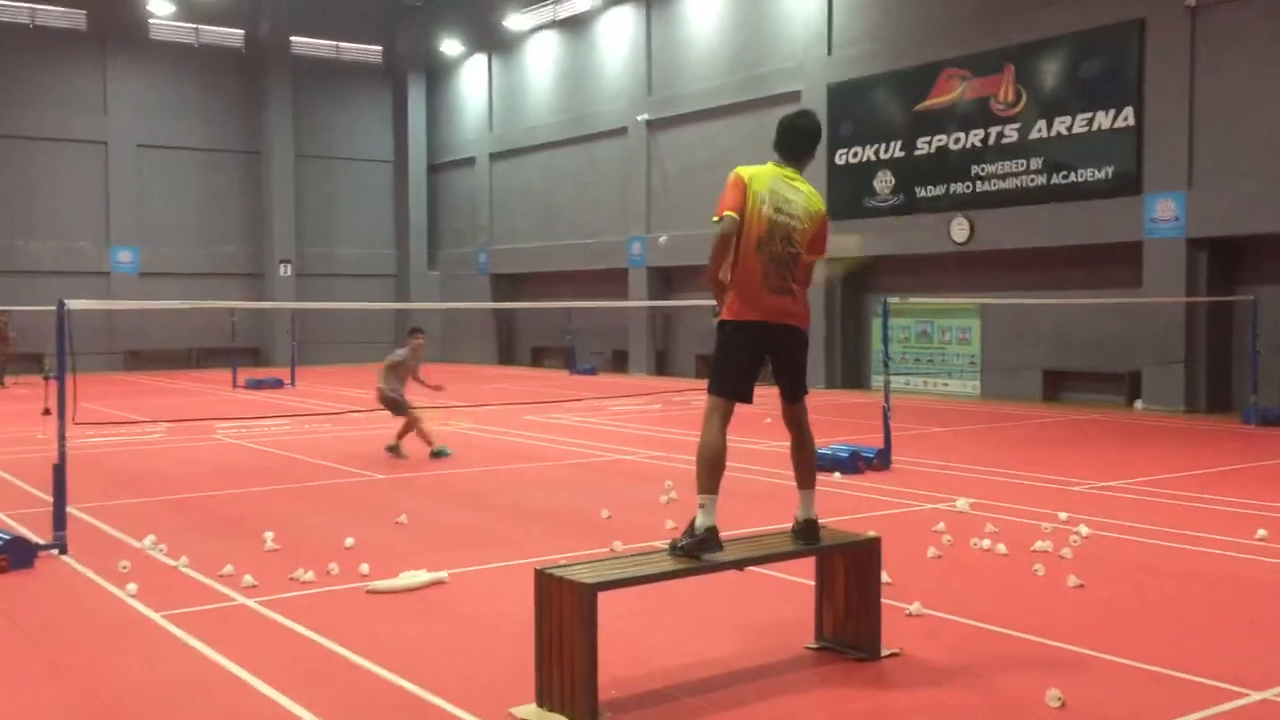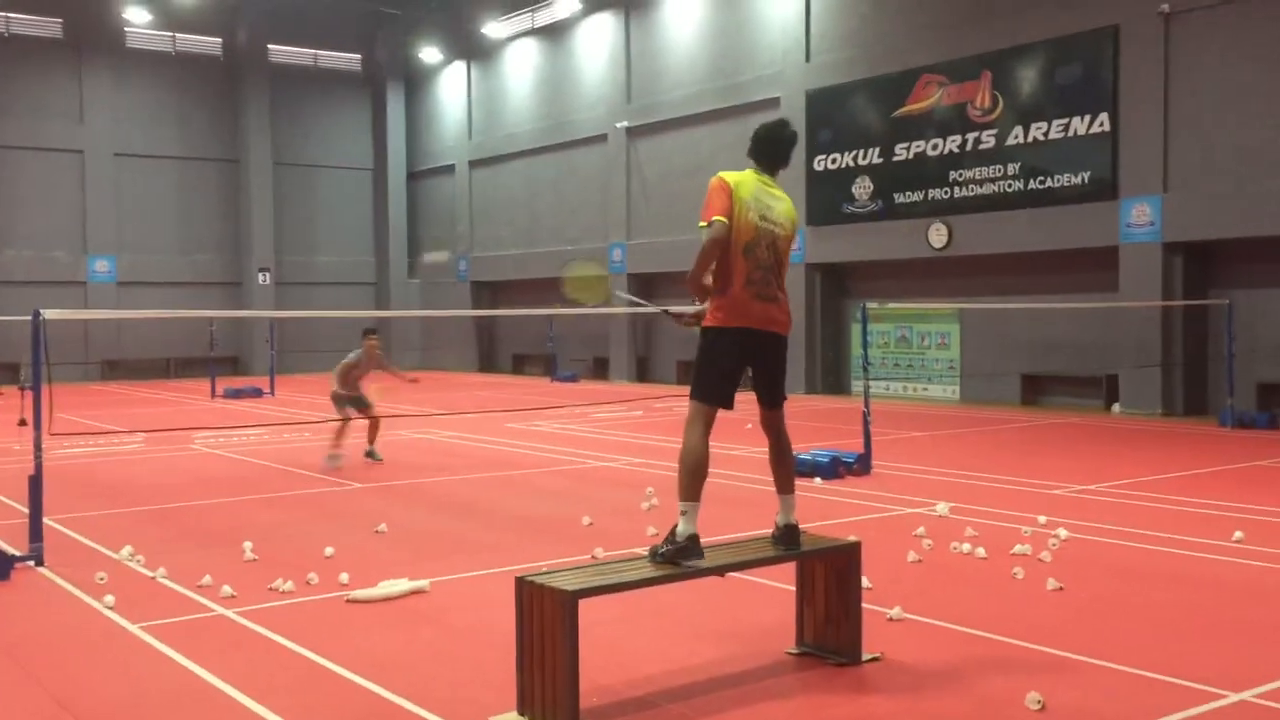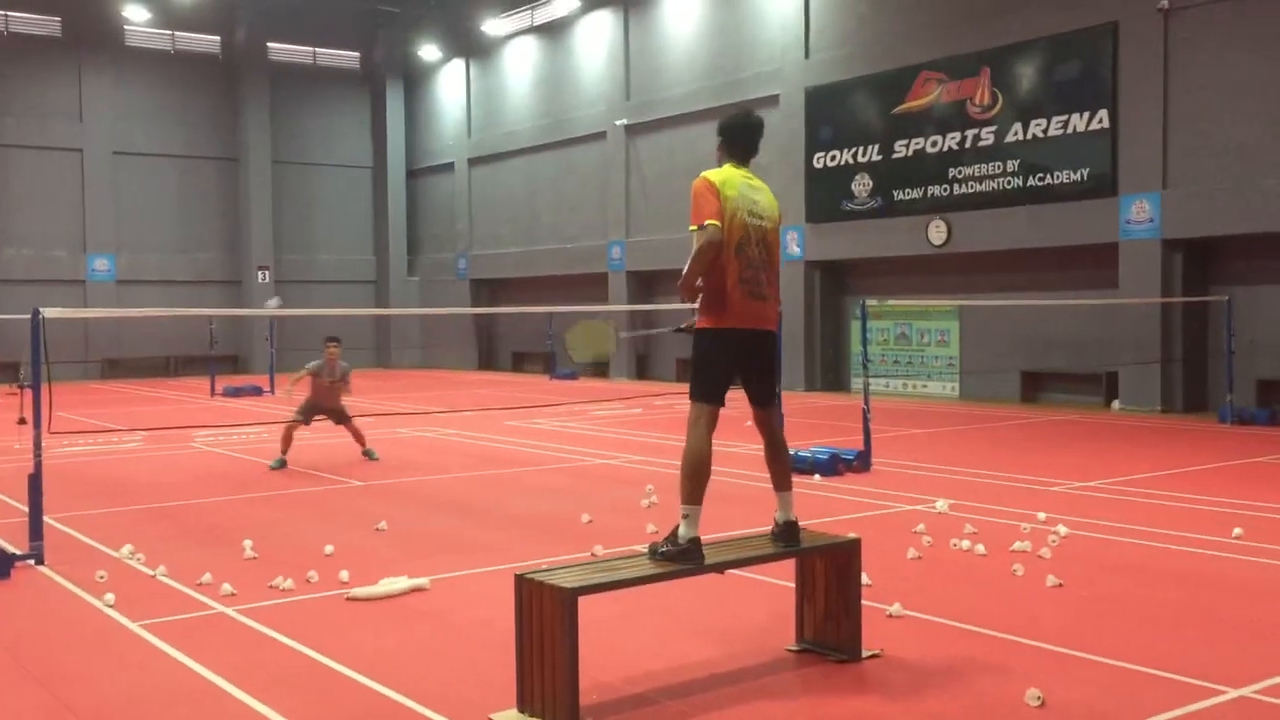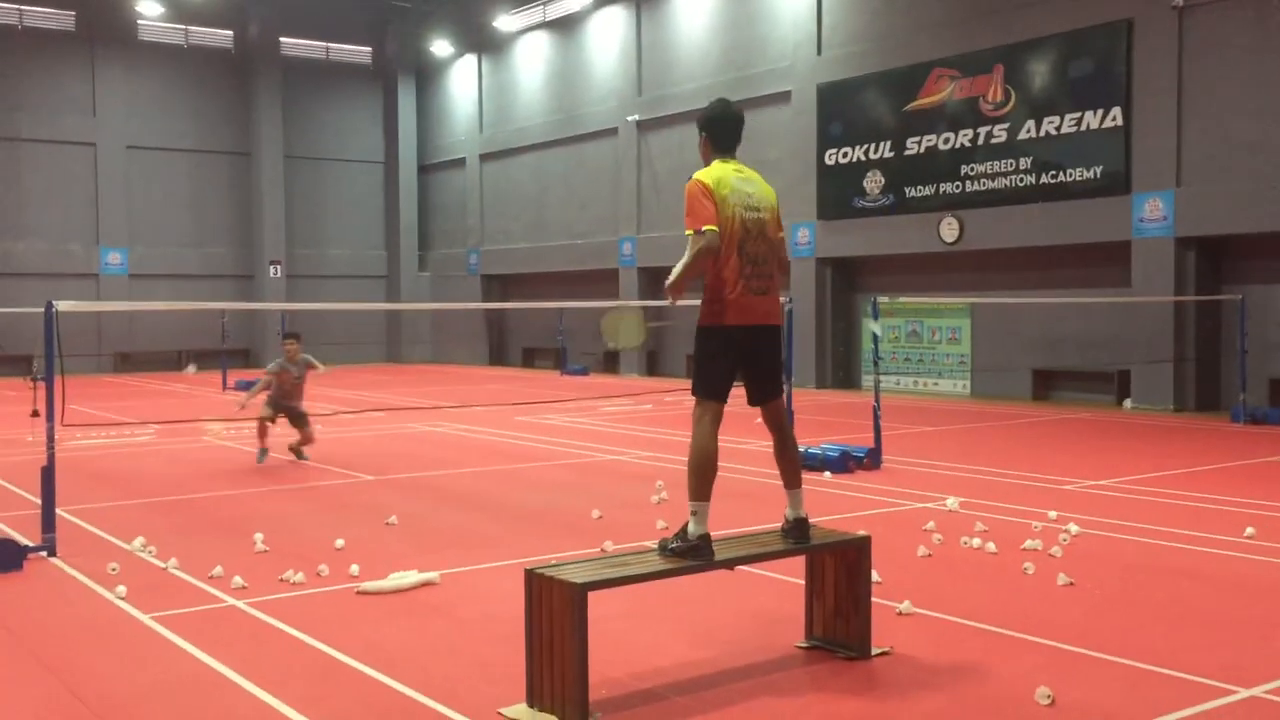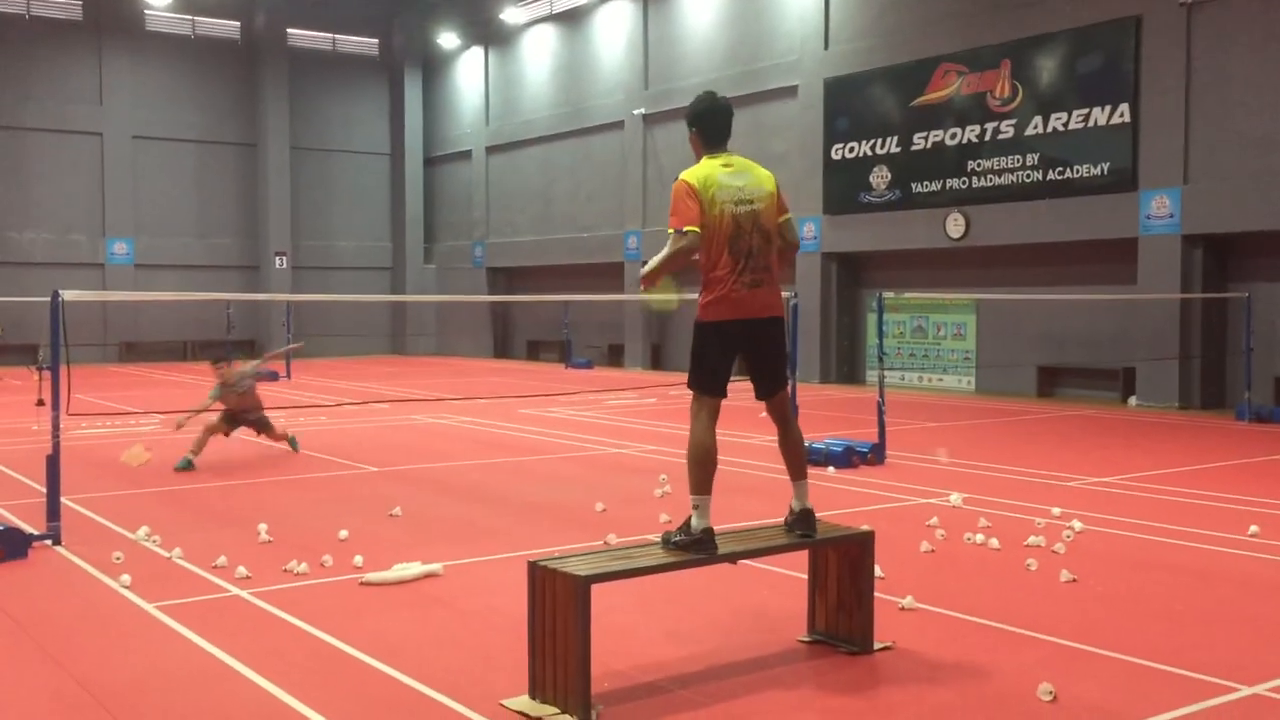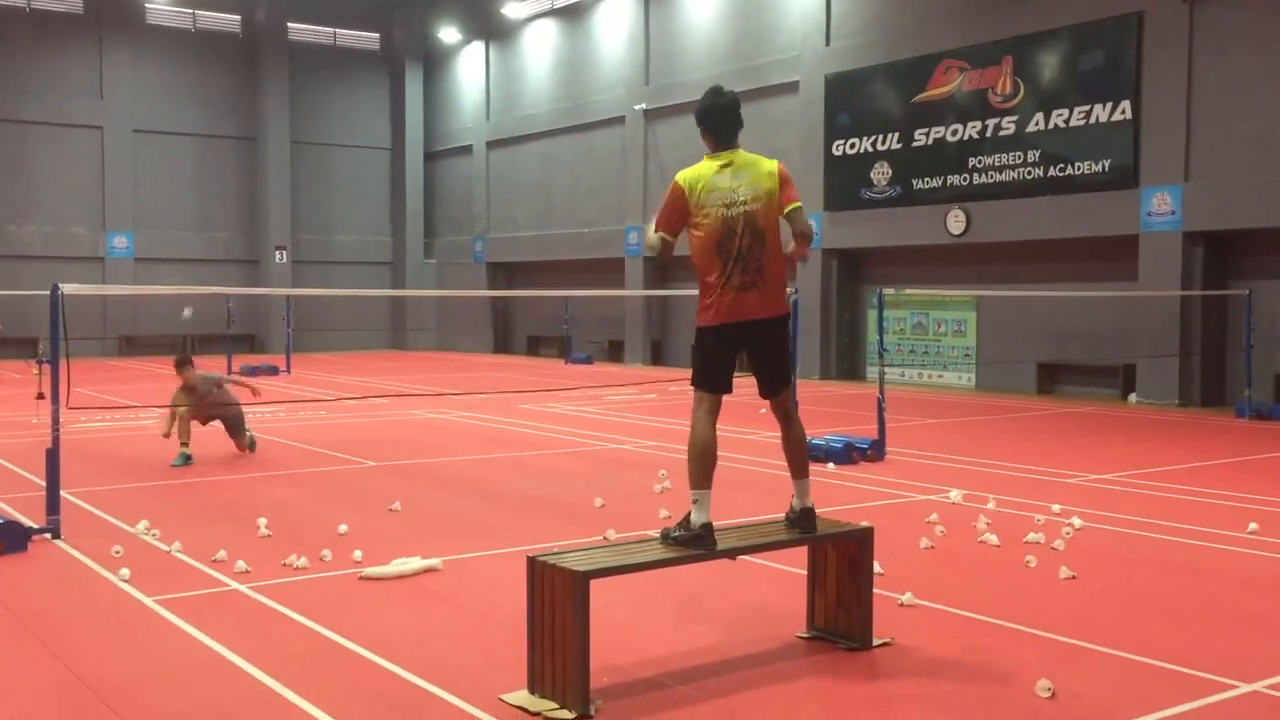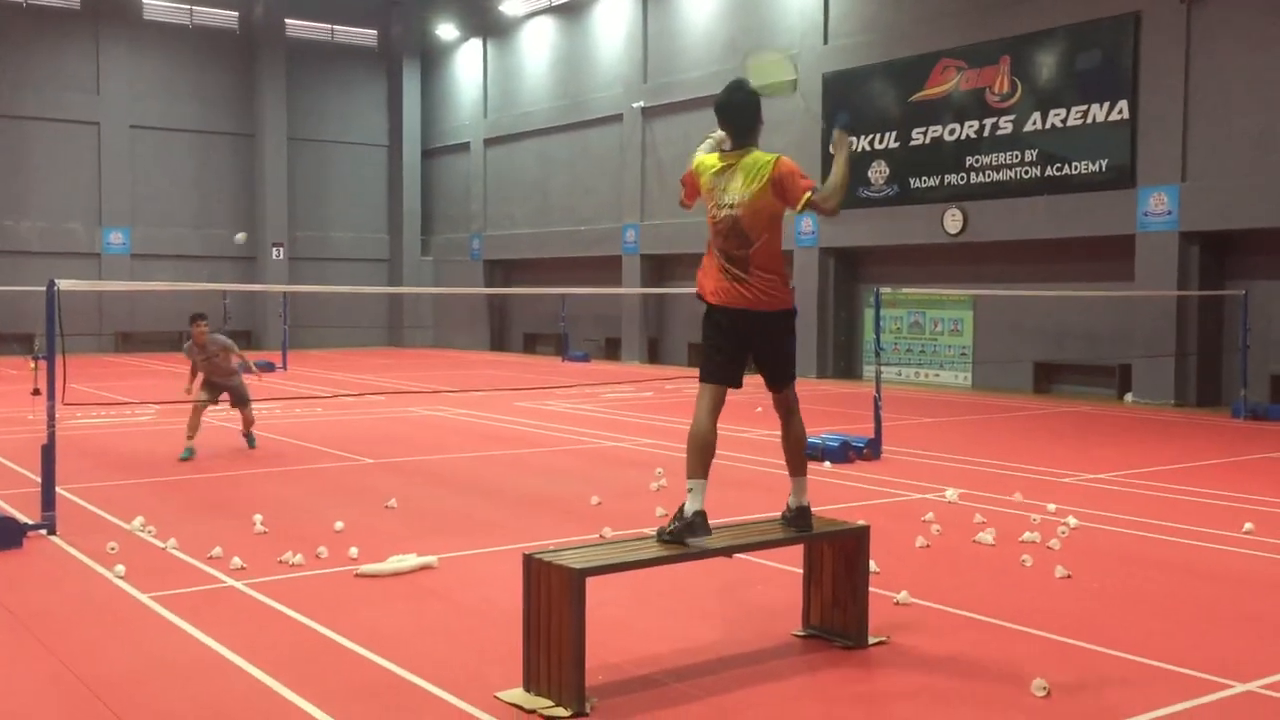
dt=0.2s
person 1, frame 1
left shoulder: (745, 177)
right shoulder: (815, 202)
left elbow: (726, 231)
left wrist: (718, 278)
left hip: (745, 314)
right hip: (792, 321)
left knee: (717, 414)
right knee: (796, 417)
left ankle: (705, 525)
right ankle: (807, 519)
person 1, frame 2
left shoulder: (727, 183)
right shoulder: (788, 207)
left elbow: (717, 236)
left wrist: (697, 279)
left hip: (729, 321)
right hip: (773, 326)
left knee: (699, 420)
right knee: (774, 423)
left ankle: (686, 533)
right ankle: (787, 524)
person 1, frame 3
left shoulder: (711, 181)
right shoulder: (768, 196)
left elbow: (710, 240)
left wrist: (688, 280)
left hip: (723, 320)
right hip: (764, 322)
left knee: (701, 420)
right knee: (769, 421)
left ankle: (687, 535)
right ankle: (786, 521)
person 1, frame 4
left shoulder: (704, 181)
right shoulder: (763, 187)
left elbow: (708, 244)
right elbow: (782, 262)
left wrist: (678, 280)
left hip: (724, 317)
right hip: (767, 318)
left knee: (706, 417)
right knee: (777, 417)
left ankle: (697, 531)
right ankle: (797, 518)
person 1, frame 5
left shoulder: (692, 180)
right shoulder: (763, 176)
left elbow: (687, 244)
right elbow: (791, 243)
left wrist: (651, 271)
left hip: (720, 312)
right hip: (768, 311)
left knee: (704, 412)
right knee: (781, 408)
left ankle: (699, 525)
right ankle: (802, 509)
person 1, frame 6
left shoulder: (688, 180)
right shoulder: (773, 171)
left elbow: (659, 246)
right elbow: (804, 232)
left wrist: (653, 235)
right wrist: (795, 254)
left hip: (718, 315)
right hip: (770, 312)
left knee: (705, 410)
right knee: (785, 408)
left ankle: (699, 520)
right ankle: (803, 507)
person 1, frame 7
left shoulder: (702, 166)
right shoulder: (774, 168)
left elbow: (685, 198)
right elbow: (827, 204)
left wrist: (709, 144)
right wrist: (842, 153)
left hip: (722, 307)
right hip: (772, 308)
left knee: (707, 404)
right knee: (787, 405)
left ankle: (693, 509)
right ankle: (799, 505)
